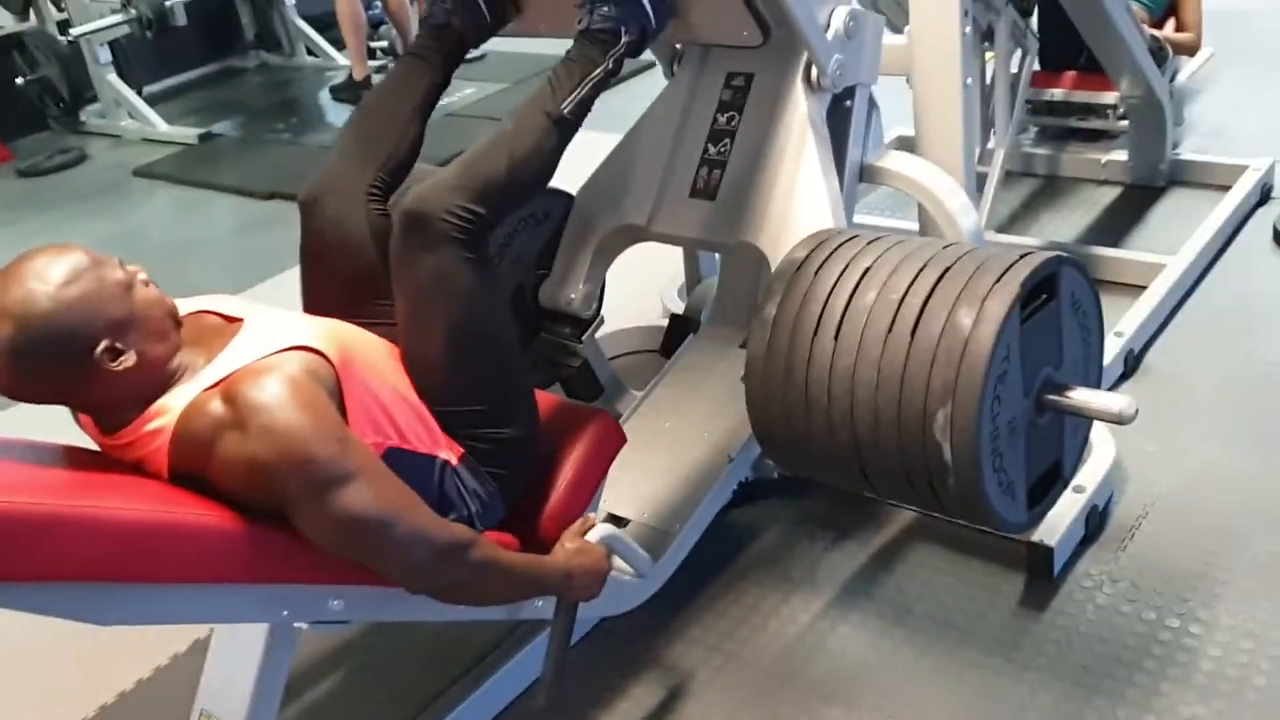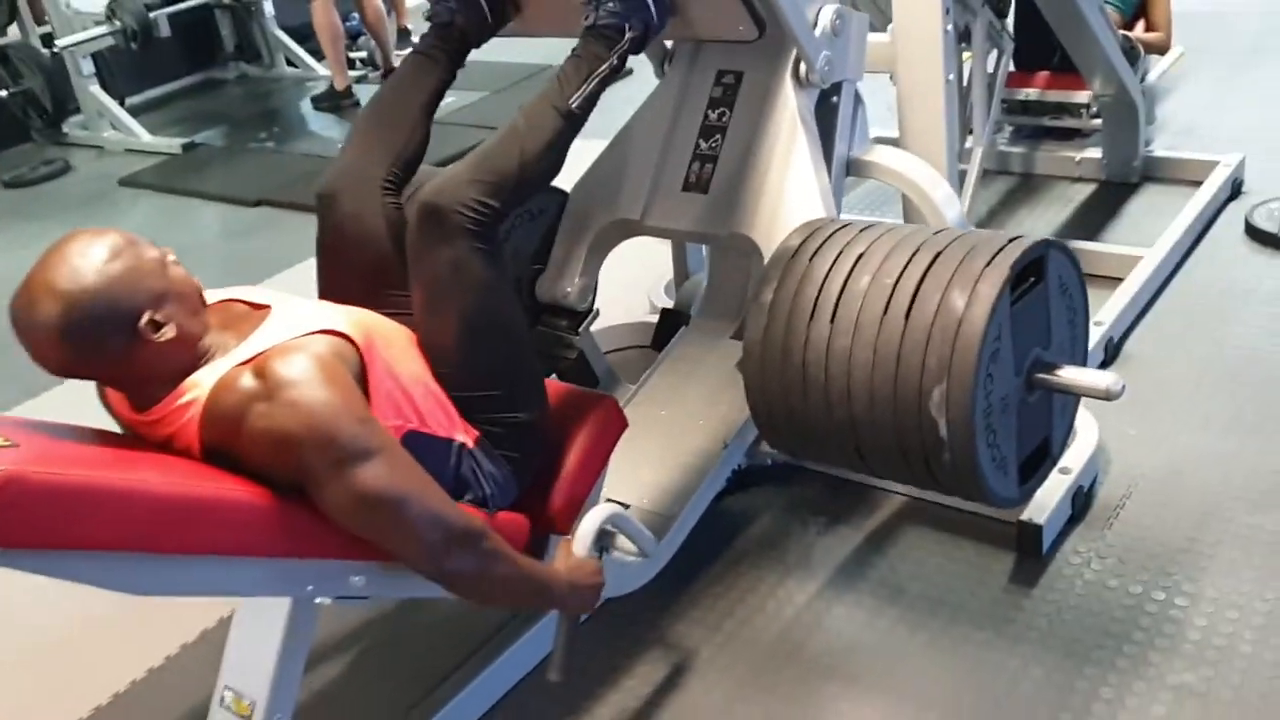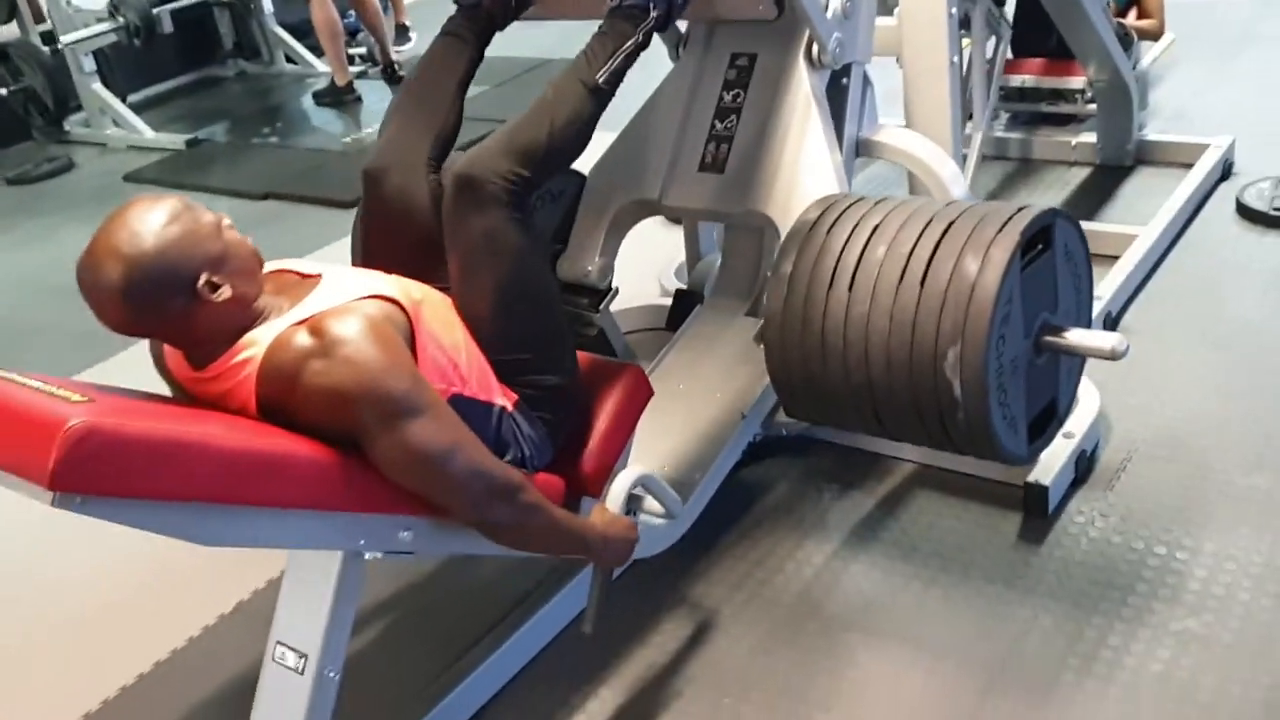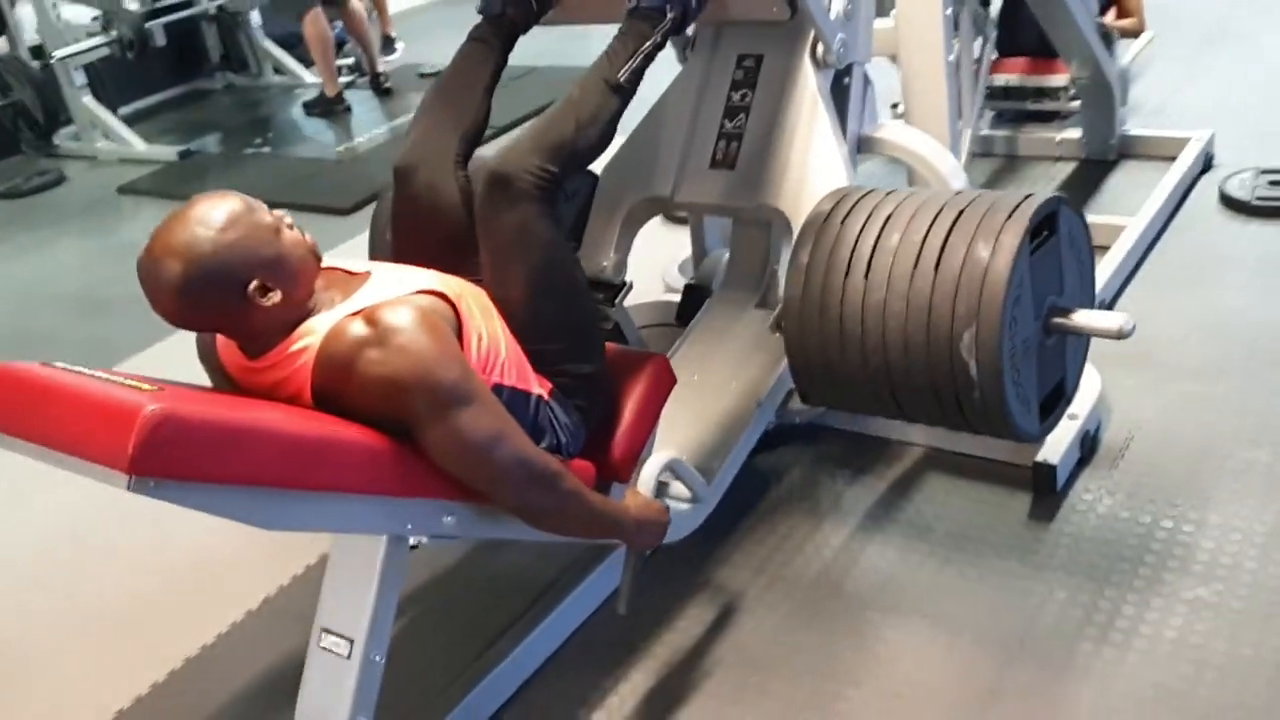
dt=0.3s
person 1, frame 1
left shoulder: (100, 386)
right shoulder: (258, 414)
right elbow: (432, 563)
right wrist: (559, 571)
right hip: (468, 464)
left knee: (339, 197)
right knee: (436, 213)
person 1, frame 2
left shoulder: (126, 380)
right shoulder: (283, 392)
right elbow: (447, 549)
right wrist: (557, 585)
right hip: (478, 448)
left knee: (353, 191)
right knee: (449, 207)
person 1, frame 3
left shoulder: (175, 344)
right shoulder: (335, 352)
right elbow: (486, 501)
right wrist: (592, 537)
right hip: (515, 414)
left knee: (396, 170)
right knee: (483, 180)
person 1, frame 4
left shoulder: (221, 343)
right shoulder: (387, 343)
right elbow: (528, 489)
right wrist: (625, 521)
left hip: (445, 403)
right hip: (550, 403)
left knee: (425, 167)
right knee: (514, 177)
